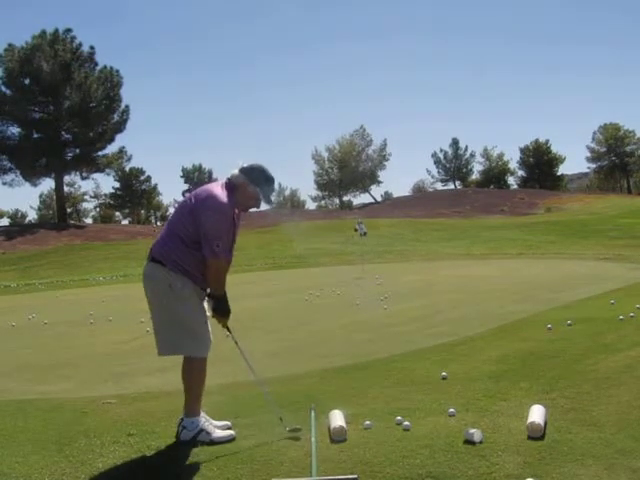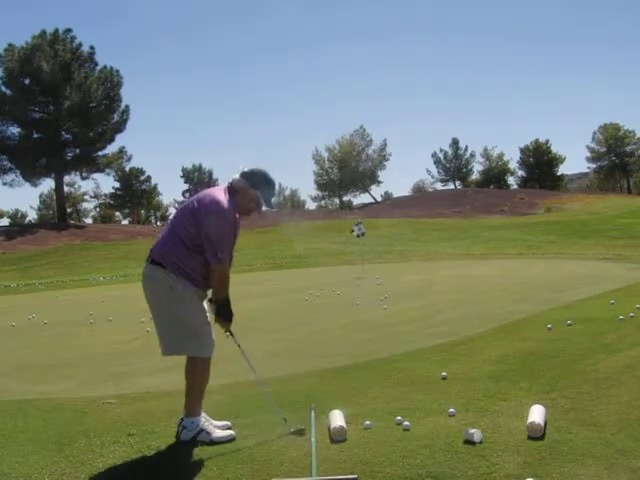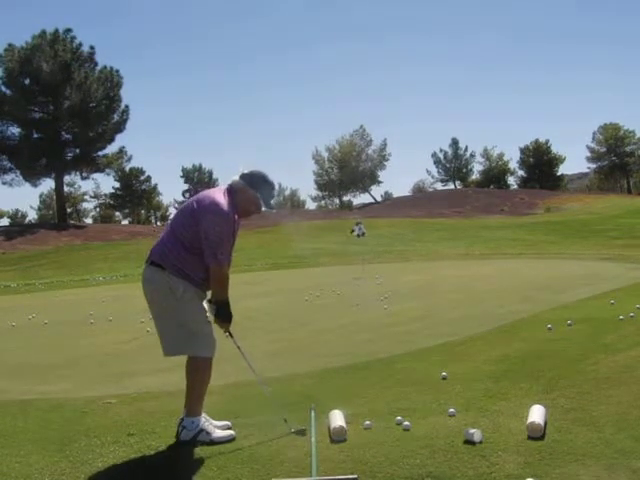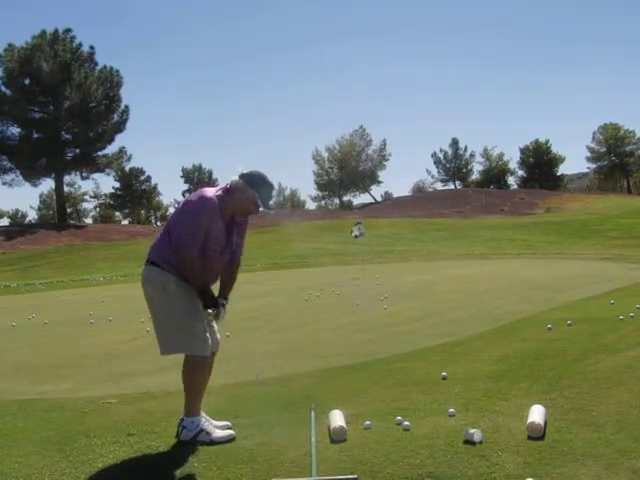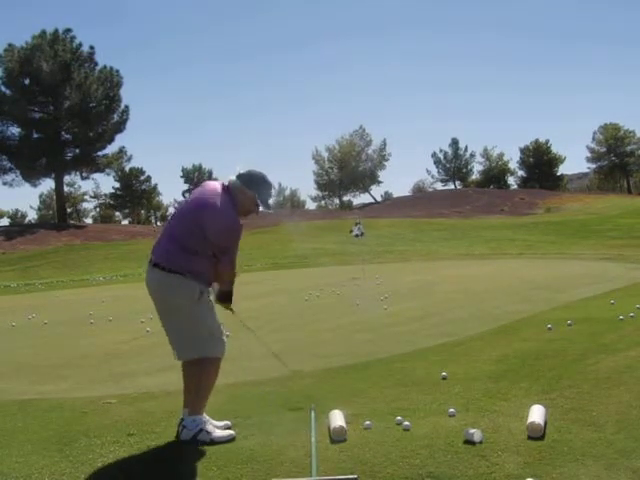
dt=0.5s
person 1, frame 1
left shoulder: (228, 205)
right shoulder: (217, 202)
left elbow: (222, 258)
right elbow: (214, 259)
left wrist: (216, 296)
right wrist: (220, 299)
left hip: (180, 277)
right hip: (170, 277)
left knee: (198, 347)
right knee: (196, 348)
left ankle: (193, 416)
right ankle: (191, 424)
person 1, frame 2
left shoulder: (227, 208)
right shoulder: (219, 208)
left elbow: (221, 263)
right elbow: (218, 266)
left wrist: (218, 301)
right wrist: (223, 305)
left hip: (177, 278)
right hip: (169, 278)
left knee: (199, 347)
right knee: (200, 349)
left ankle: (193, 416)
right ankle: (191, 425)
person 1, frame 3
left shoulder: (227, 208)
right shoulder: (218, 210)
left elbow: (220, 264)
right elbow: (217, 267)
left wrist: (217, 301)
right wrist: (222, 306)
left hip: (176, 279)
right hip: (170, 280)
left knee: (201, 348)
right knee: (202, 349)
left ankle: (193, 416)
right ankle: (191, 425)
person 1, frame 4
left shoulder: (238, 217)
right shoulder: (205, 204)
left elbow: (233, 259)
right elbow: (185, 255)
left wrist: (222, 298)
right wrist: (206, 293)
left hip: (190, 284)
right hip: (167, 279)
left knee: (209, 348)
right knee: (198, 349)
left ankle: (194, 416)
right ankle: (191, 425)
person 1, frame 5
left shoulder: (212, 189)
right shoulder: (226, 217)
right elbow: (226, 268)
left wrist: (221, 288)
right wrist: (226, 293)
left hip: (165, 276)
right hip: (181, 283)
left knee: (197, 349)
right knee: (211, 349)
left ankle: (191, 415)
right ankle: (192, 424)
